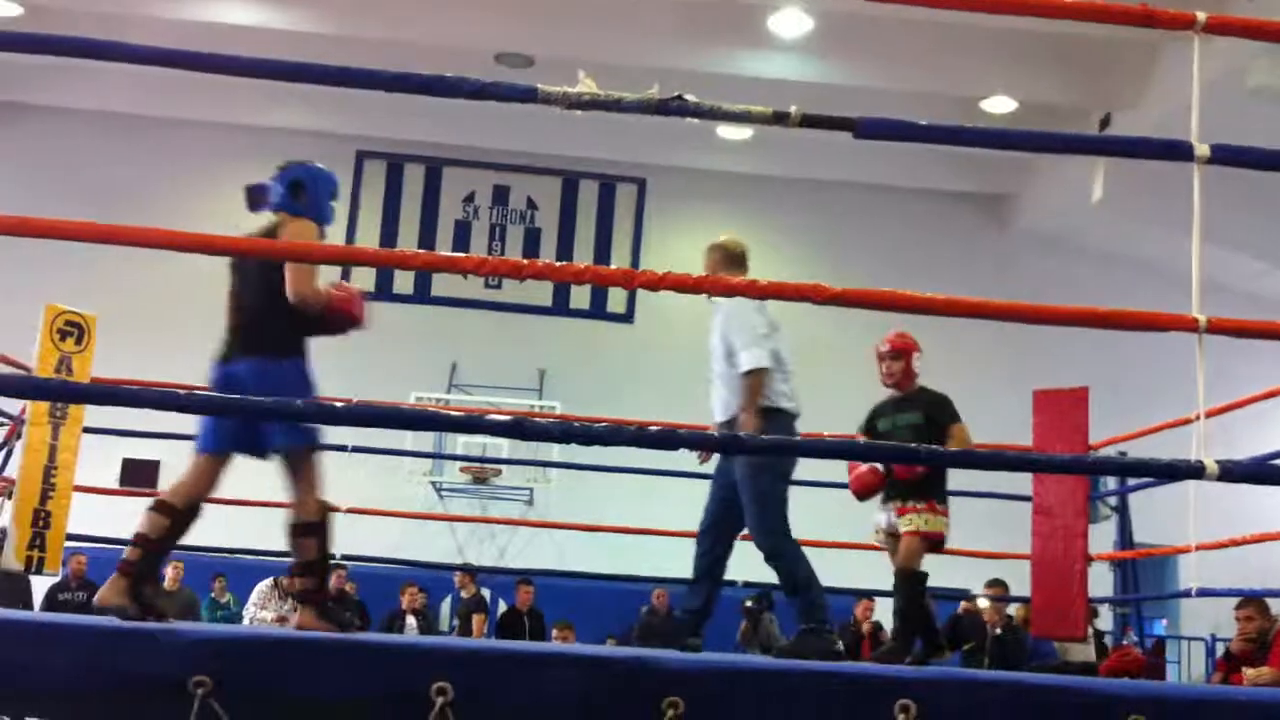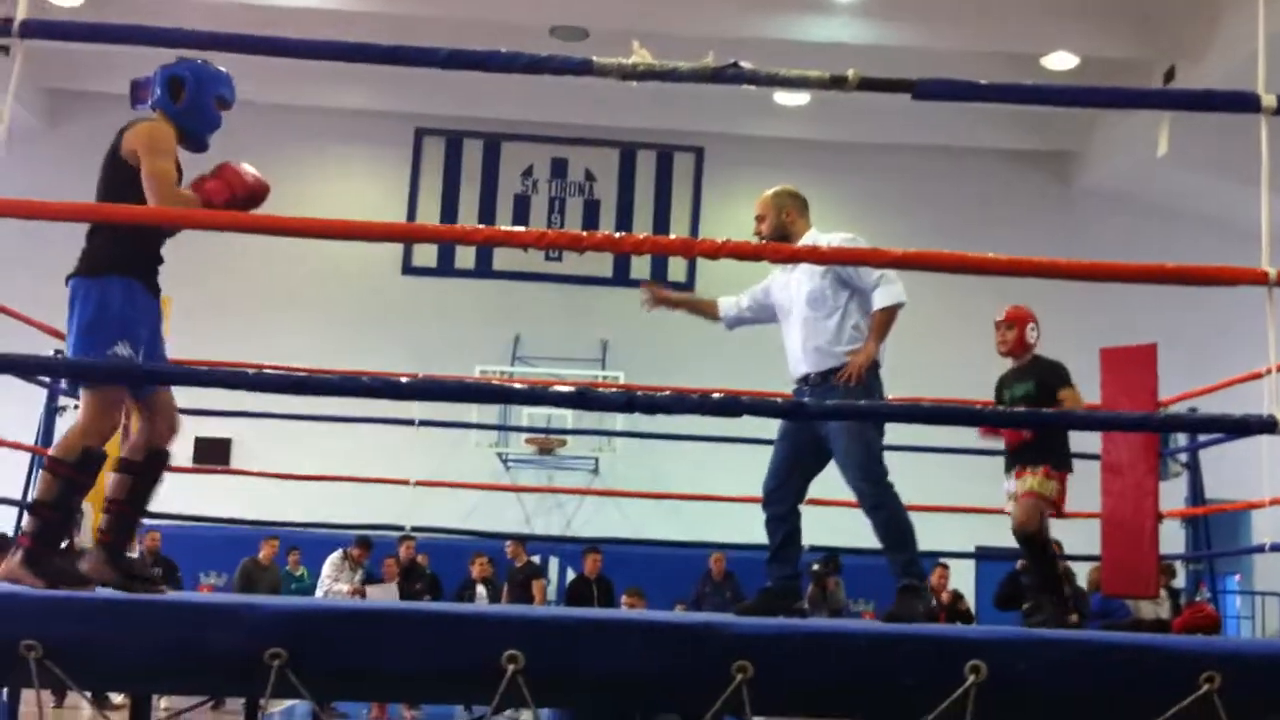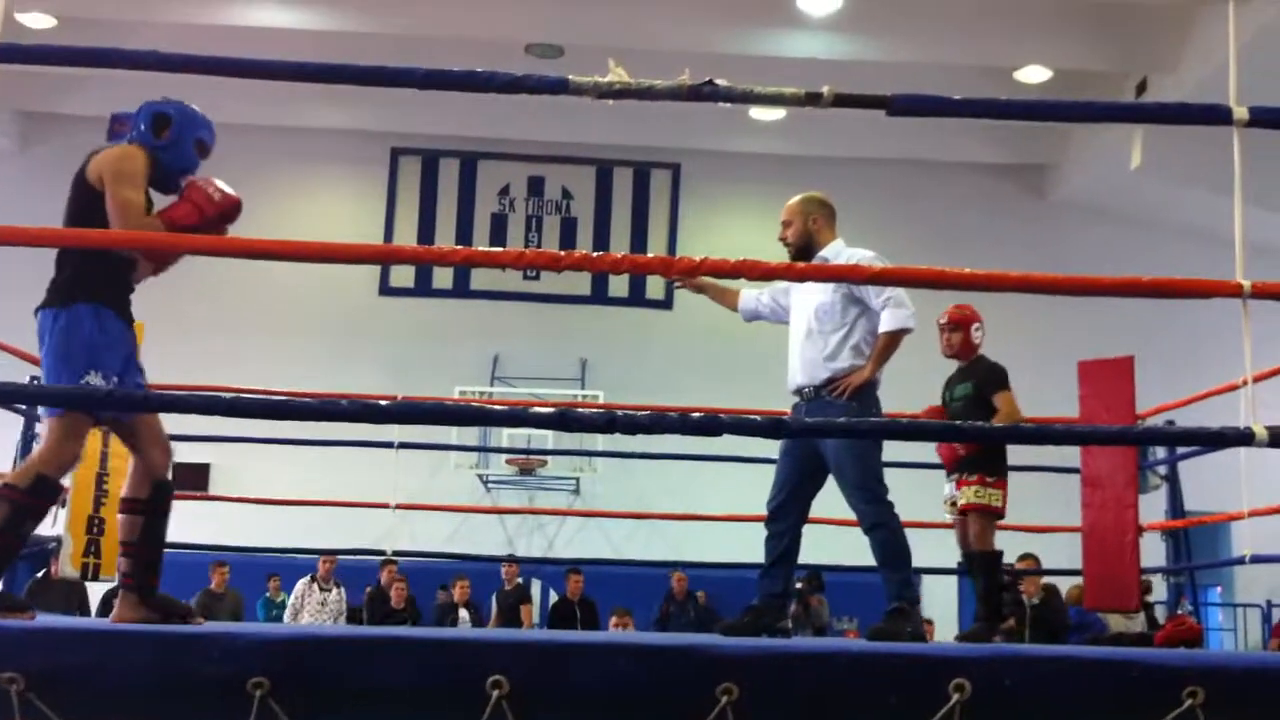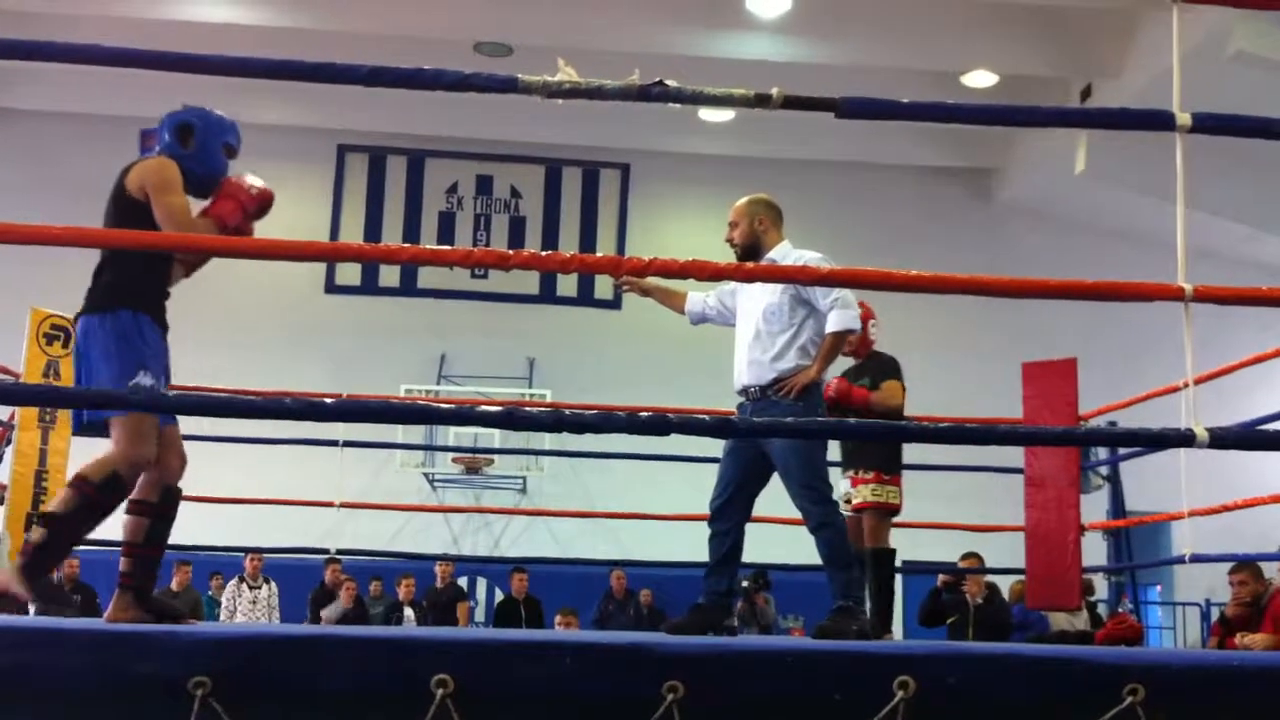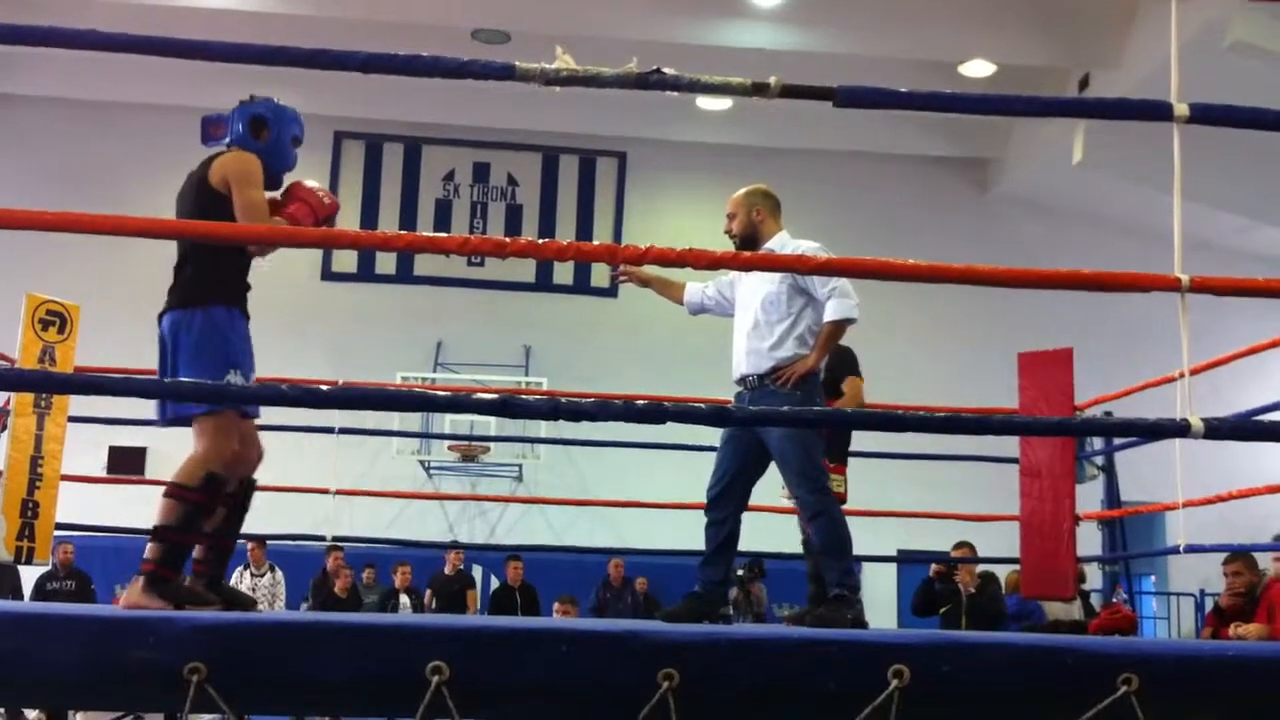
dt=1s
person 1, frame 1
right shoulder: (300, 229)
right elbow: (300, 293)
left wrist: (316, 320)
right wrist: (337, 305)
left hip: (233, 364)
right hip: (275, 365)
left knee: (198, 479)
right knee: (305, 486)
left ankle: (124, 584)
right ankle: (312, 606)
person 1, frame 2
left shoulder: (150, 144)
right shoulder: (154, 131)
right elbow: (166, 205)
left wrist: (206, 202)
right wrist: (217, 192)
left hip: (131, 291)
right hip: (110, 286)
left knee: (159, 422)
right knee: (100, 420)
left ankle: (106, 553)
person 1, frame 3
left shoulder: (129, 176)
right shoulder: (123, 158)
right elbow: (127, 239)
left wrist: (186, 231)
right wrist: (190, 210)
left hip: (107, 322)
right hip: (81, 315)
left knee: (153, 452)
right knee: (61, 449)
left ankle: (137, 595)
person 1, frame 4
left shoulder: (154, 184)
right shoulder: (160, 167)
left elbow: (171, 267)
right elbow: (182, 238)
left wrist: (221, 233)
right wrist: (230, 209)
left hip: (136, 325)
right hip: (120, 320)
left knee: (167, 461)
right knee: (133, 449)
left ankle: (132, 596)
person 1, frame 5
left shoulder: (204, 177)
right shoulder: (240, 162)
right elbow: (257, 239)
left wrist: (280, 218)
right wrist: (303, 212)
left hip: (192, 315)
right hip: (209, 314)
left knee: (244, 450)
right knee: (219, 447)
left ankle: (205, 578)
right ankle: (150, 580)
person 2, frame 1
left shoulder: (734, 301)
right shoulder: (743, 304)
left elbow: (756, 359)
left wrist: (750, 415)
right wrist: (716, 431)
left hip: (760, 433)
right hip: (744, 437)
left knee: (768, 533)
right knee: (712, 534)
left ankle: (818, 632)
right ankle: (688, 627)
person 2, frame 2
left shoulder: (839, 248)
right shoulder: (780, 279)
left elbow: (889, 289)
right elbow: (733, 309)
left wrist: (870, 347)
right wrist: (677, 300)
left hip: (847, 388)
right hip: (807, 394)
left knee: (870, 487)
right knee: (779, 494)
left ankle: (912, 588)
right ankle: (783, 588)
person 2, frame 3
left shoulder: (856, 263)
right shoulder: (799, 283)
left elbow: (899, 312)
right elbow: (753, 303)
left wrist: (869, 368)
right wrist: (702, 286)
left hip: (844, 406)
right hip: (806, 408)
left knee: (871, 508)
right knee: (782, 510)
left ankle: (904, 610)
right ankle: (769, 606)
person 2, frame 4
left shoulder: (804, 265)
right shoulder: (745, 285)
left elbow: (845, 314)
right elbow: (699, 306)
left wrist: (816, 369)
right wrist: (648, 288)
left hip: (790, 405)
right hip: (752, 408)
left knee: (817, 506)
right knee: (725, 509)
left ankle: (850, 608)
right ankle: (715, 605)
person 2, frame 5
left shoulder: (802, 255)
right shoulder: (744, 275)
left elbow: (843, 303)
right elbow: (698, 297)
left wrist: (814, 358)
right wrist: (646, 279)
left hip: (787, 394)
right hip: (749, 397)
left knee: (813, 496)
right knee: (722, 498)
left ankle: (845, 597)
right ankle: (709, 593)
person 3, frame 1
left shoulder: (934, 402)
right shoulder: (879, 411)
left elbow: (963, 443)
right wrist: (861, 475)
left hip: (926, 500)
right hip: (892, 501)
left knee: (908, 565)
right knee: (904, 572)
left ankle: (901, 641)
right ankle: (931, 643)
person 3, frame 2
left shoulder: (1049, 370)
right shoulder: (1005, 380)
left elbow: (1075, 408)
left wrist: (1033, 424)
right wrist: (992, 427)
left hip: (1047, 463)
right hip: (1017, 465)
left knee: (1022, 523)
right knee: (1036, 535)
left ankle: (1050, 596)
right ankle: (1059, 606)
person 3, frame 3
left shoulder: (989, 371)
right shoulder: (952, 382)
left elbow: (1011, 415)
left wrist: (968, 443)
right wrist: (934, 423)
left hip: (985, 469)
right hip: (958, 471)
left knee: (980, 542)
right knee: (969, 544)
left ankle: (986, 620)
right ankle: (994, 615)
person 3, frame 4
left shoulder: (885, 364)
right shoulder: (846, 375)
left elbow: (893, 401)
right elbow: (835, 417)
left wrist: (848, 392)
right wrist: (827, 397)
left hip: (879, 467)
right hip: (852, 469)
left knee: (875, 541)
right knee: (848, 542)
left ankle: (881, 623)
person 3, frame 5
left shoulder: (839, 355)
left elbow: (855, 400)
left hip: (828, 456)
right knee: (809, 530)
left ankle: (820, 603)
right ankle: (823, 598)
